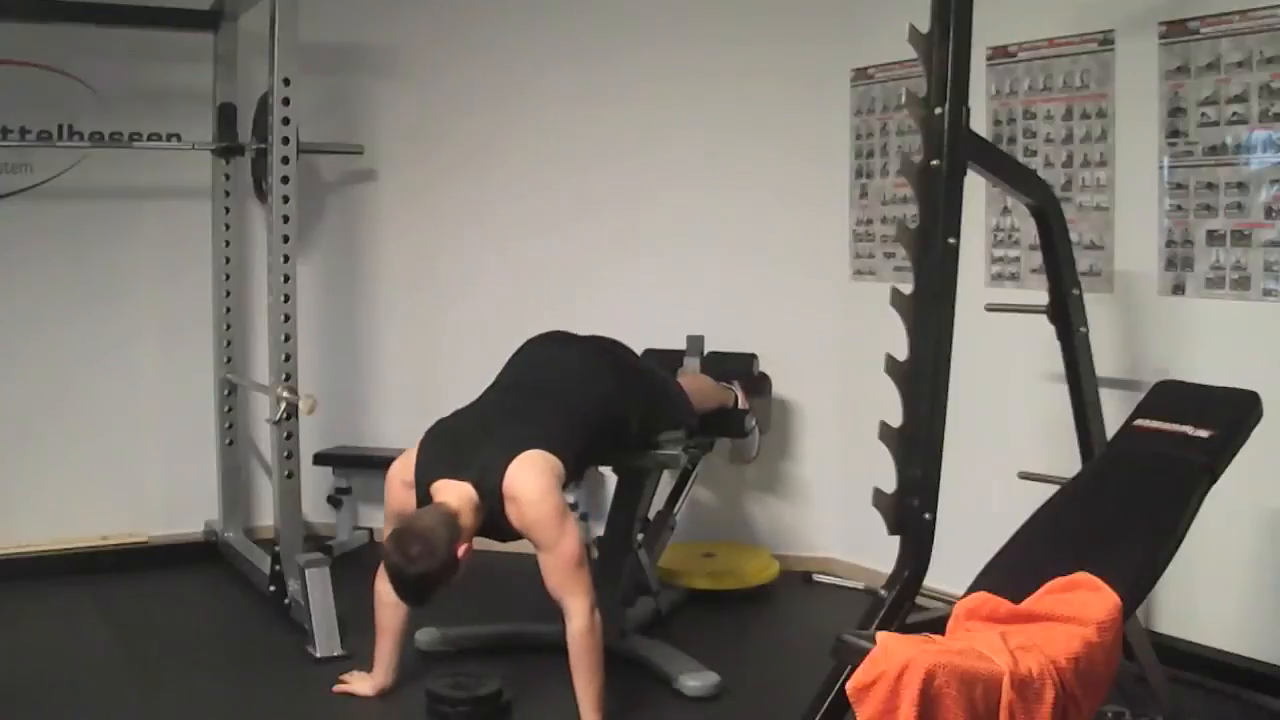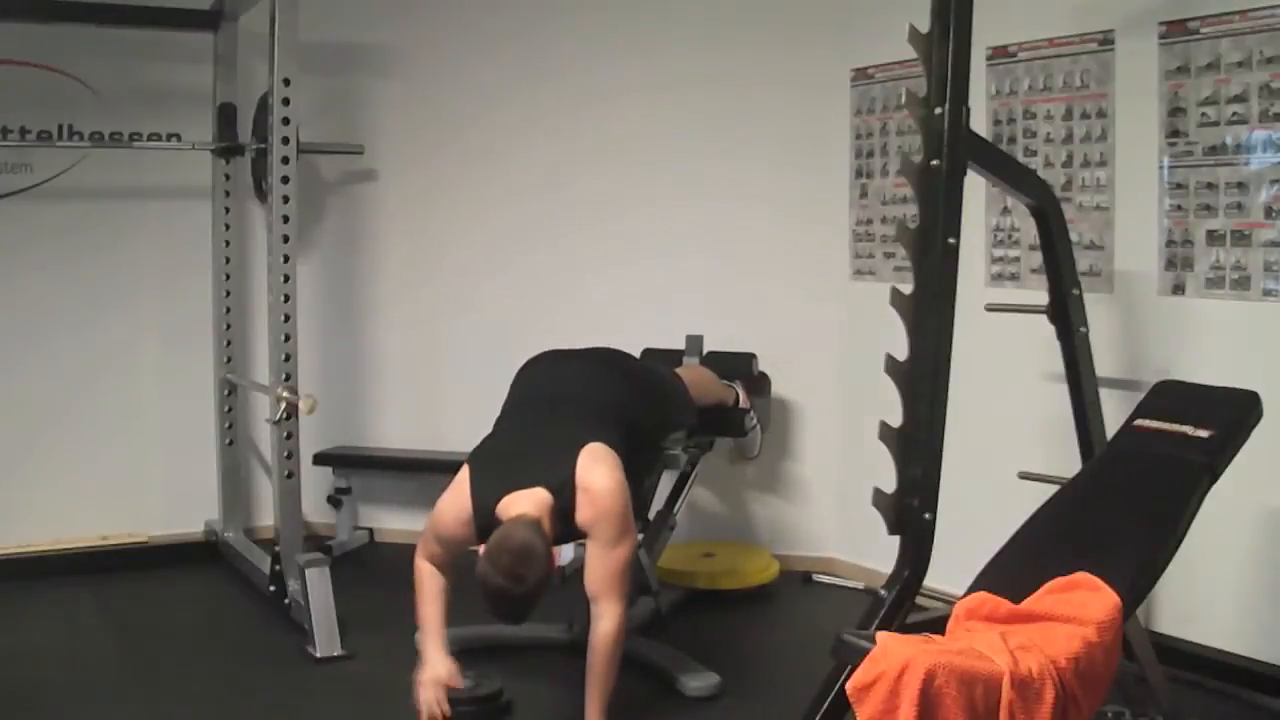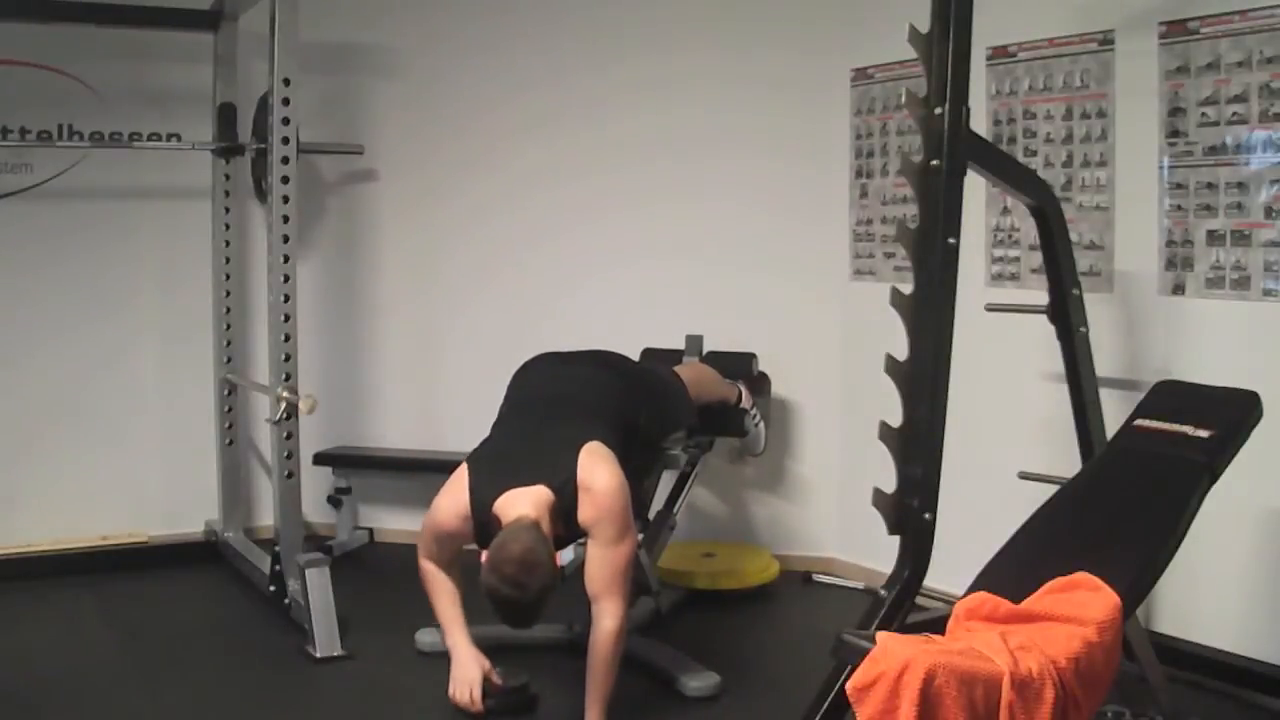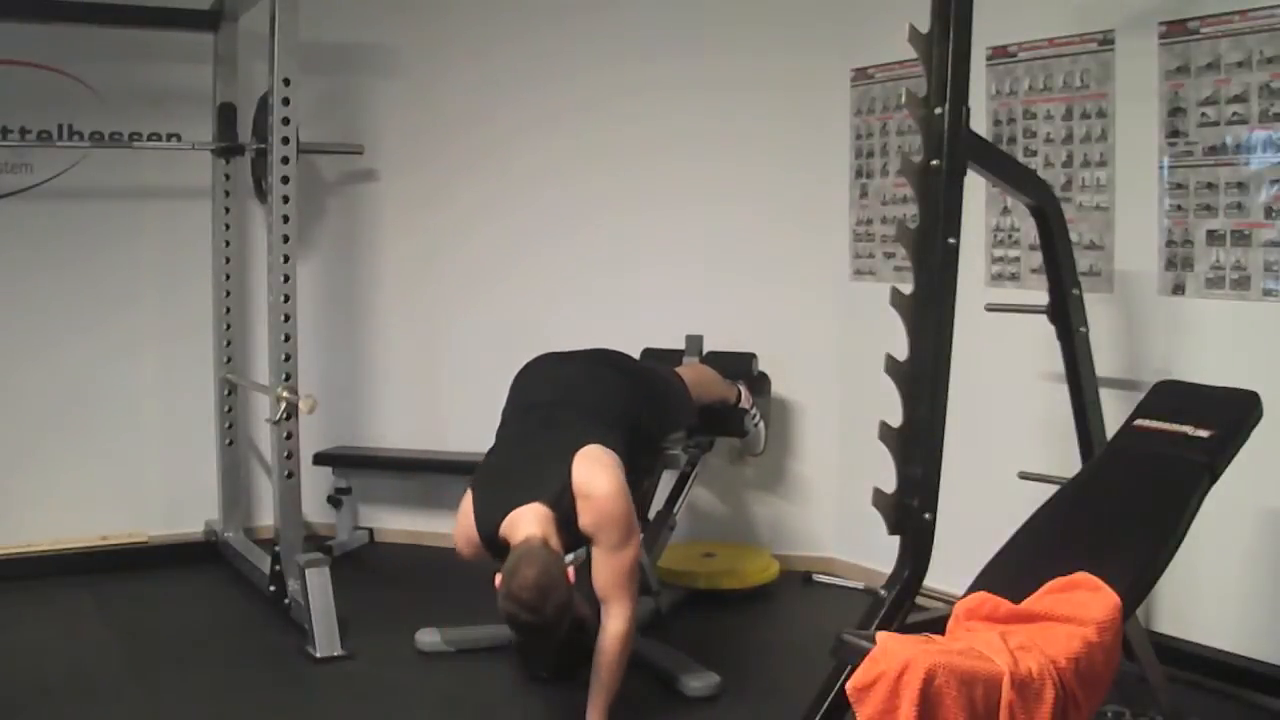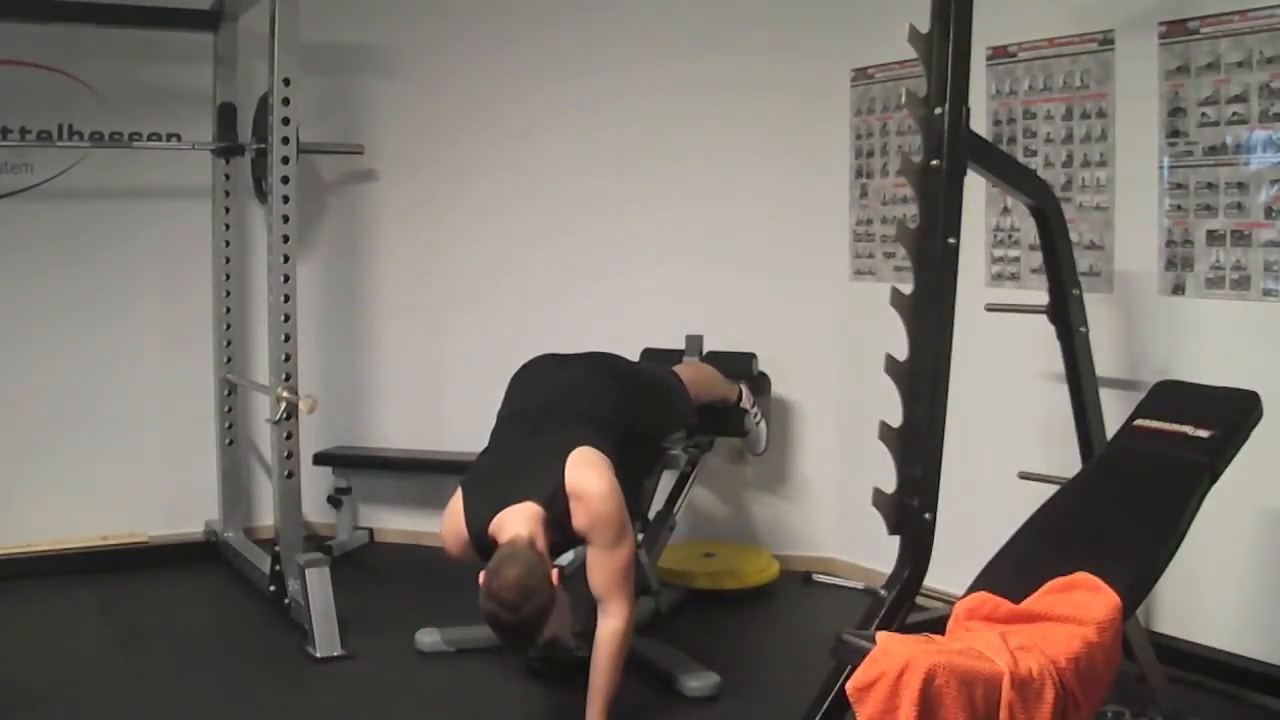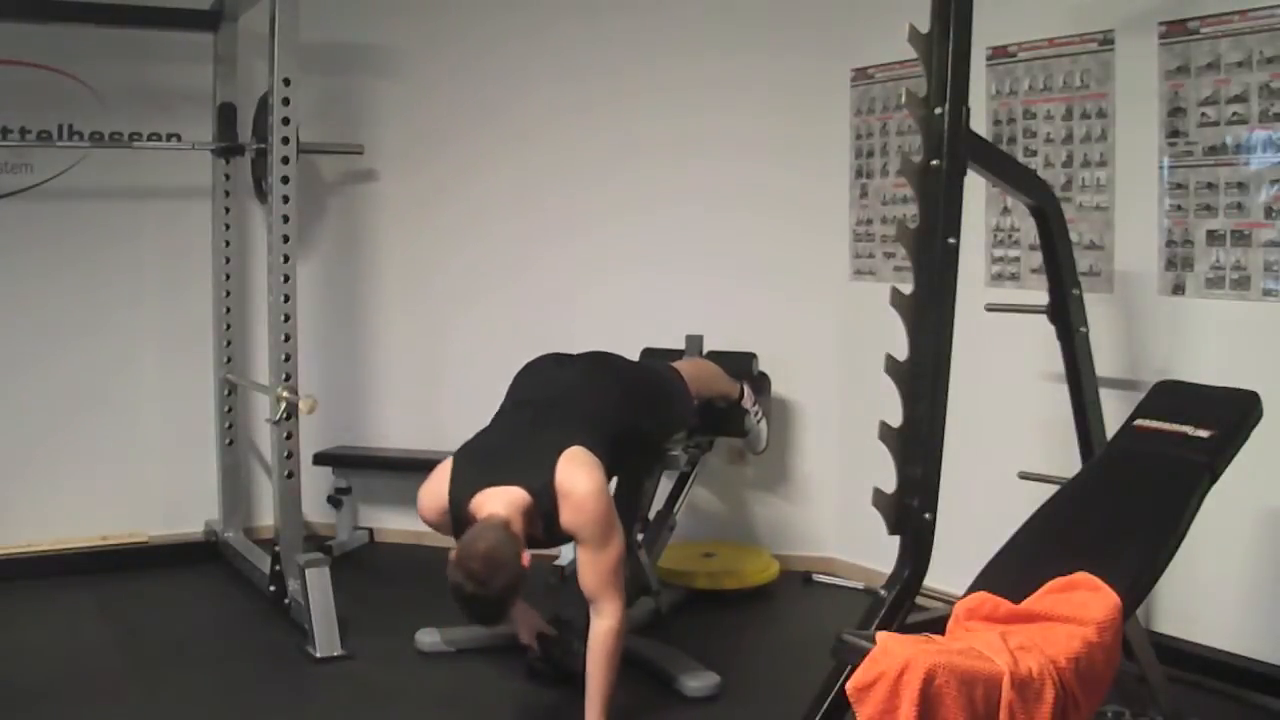
dt=0.7s
person 1, frame 1
left shoulder: (527, 494)
right shoulder: (405, 479)
left elbow: (580, 609)
right elbow: (389, 577)
right wrist: (380, 676)
left hip: (606, 378)
right hip: (537, 359)
left knee: (679, 401)
left ankle: (733, 400)
person 1, frame 2
left shoulder: (599, 491)
right shoulder: (459, 508)
left elbow: (607, 613)
right elbow: (428, 560)
right wrist: (434, 653)
left hip: (620, 383)
left knee: (680, 385)
left ankle: (734, 398)
person 1, frame 3
left shoulder: (600, 489)
right shoulder: (455, 508)
left elbow: (609, 613)
right elbow: (431, 560)
right wrist: (461, 648)
left hip: (618, 386)
right hip: (538, 377)
left knee: (679, 386)
left ankle: (738, 397)
person 1, frame 4
left shoulder: (600, 494)
right shoulder: (471, 532)
left elbow: (618, 614)
right wrist: (565, 600)
left hip: (619, 382)
left knee: (679, 386)
left ankle: (738, 398)
person 1, frame 5
left shoulder: (591, 494)
right shoulder: (459, 530)
left elbow: (615, 612)
right wrist: (554, 605)
left hip: (615, 387)
right hip: (536, 381)
left knee: (680, 386)
left ankle: (738, 396)
person 1, frame 6
left shoulder: (579, 495)
right shoulder: (436, 502)
left elbow: (606, 610)
right wrist: (517, 610)
left hip: (616, 388)
right hip: (538, 379)
left knee: (679, 380)
left ankle: (740, 396)
